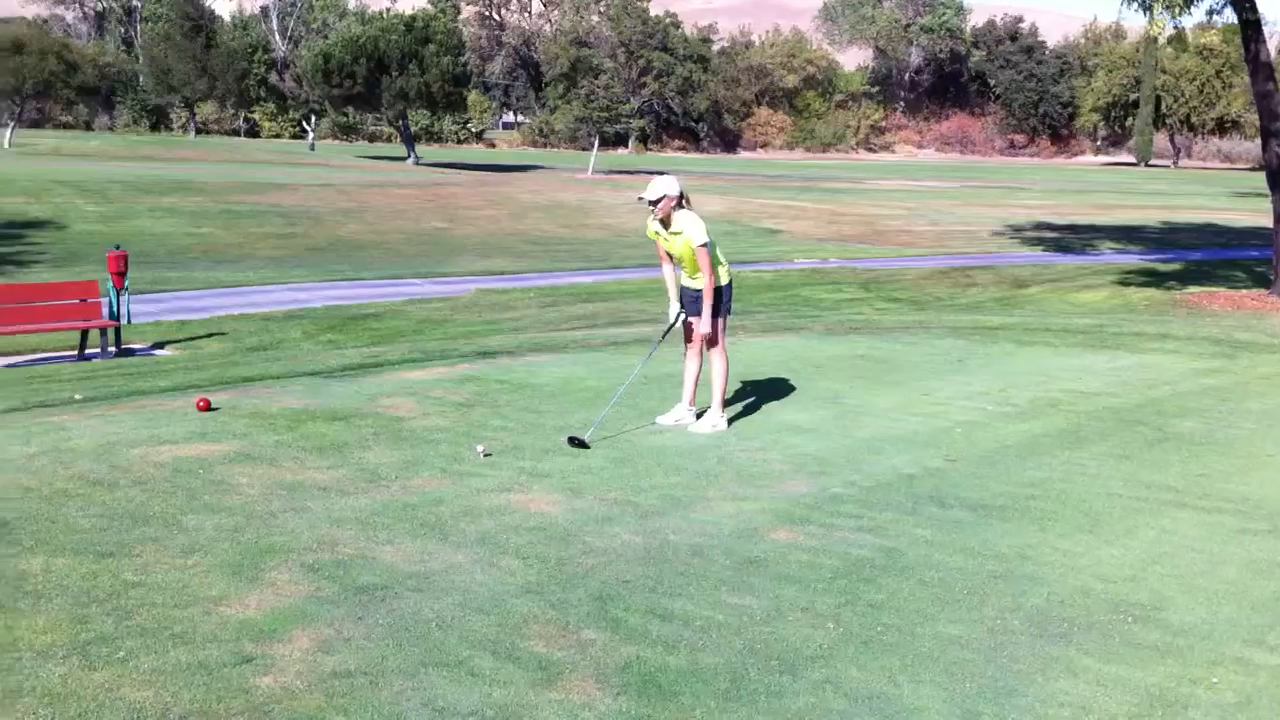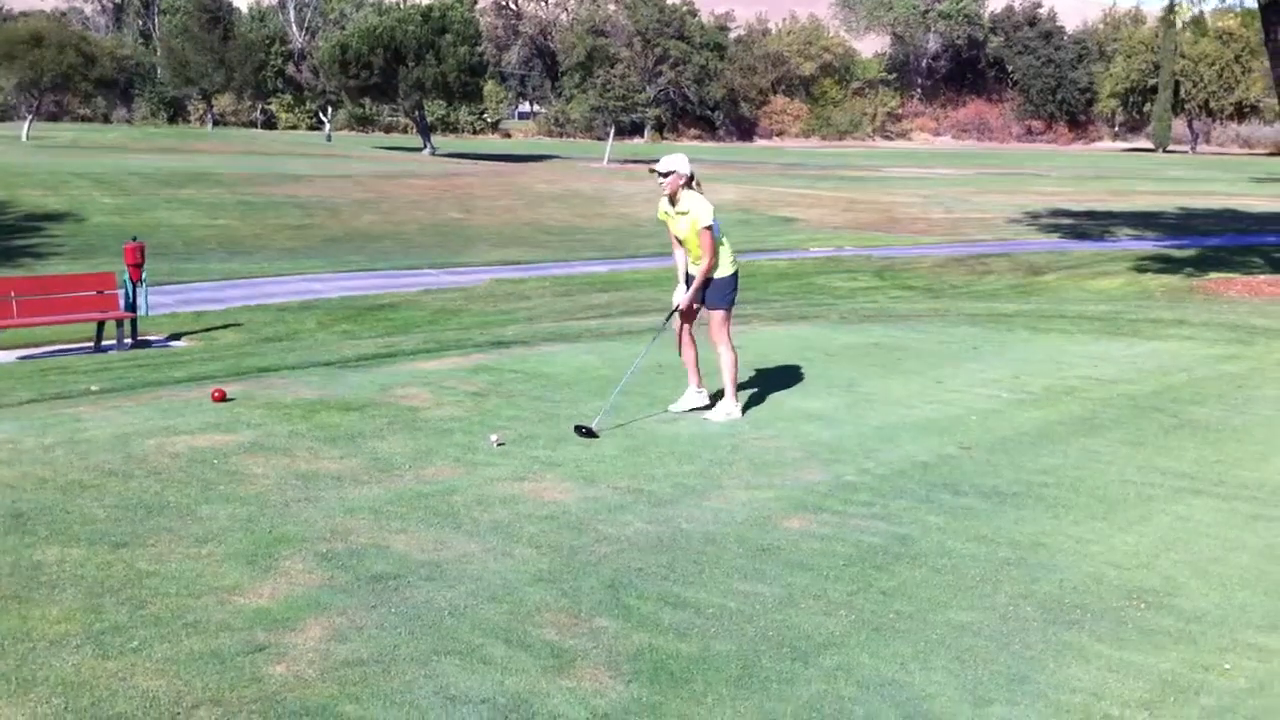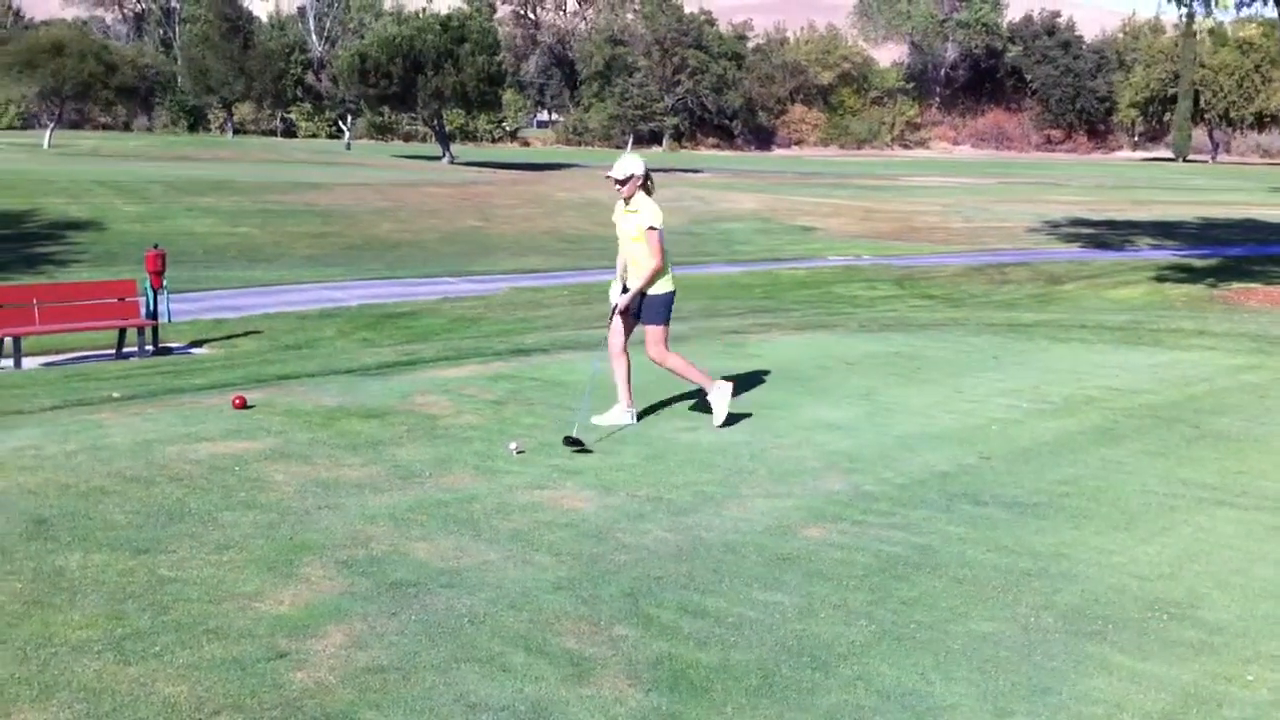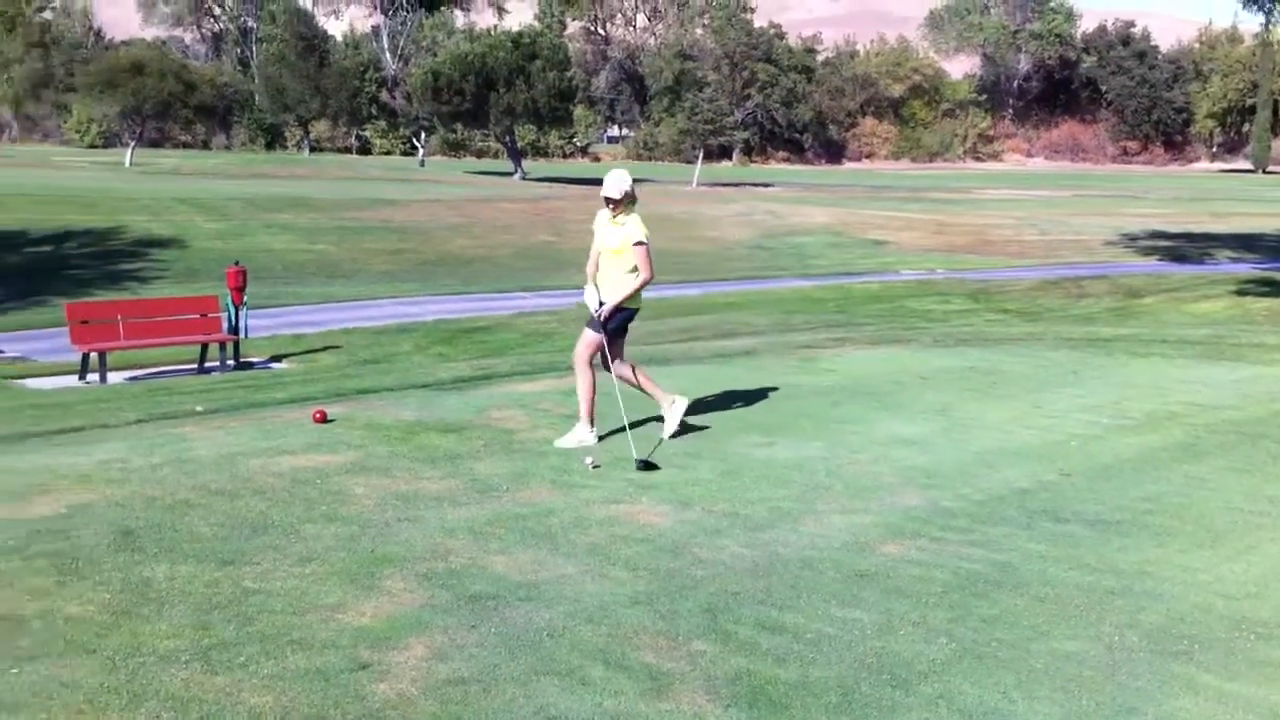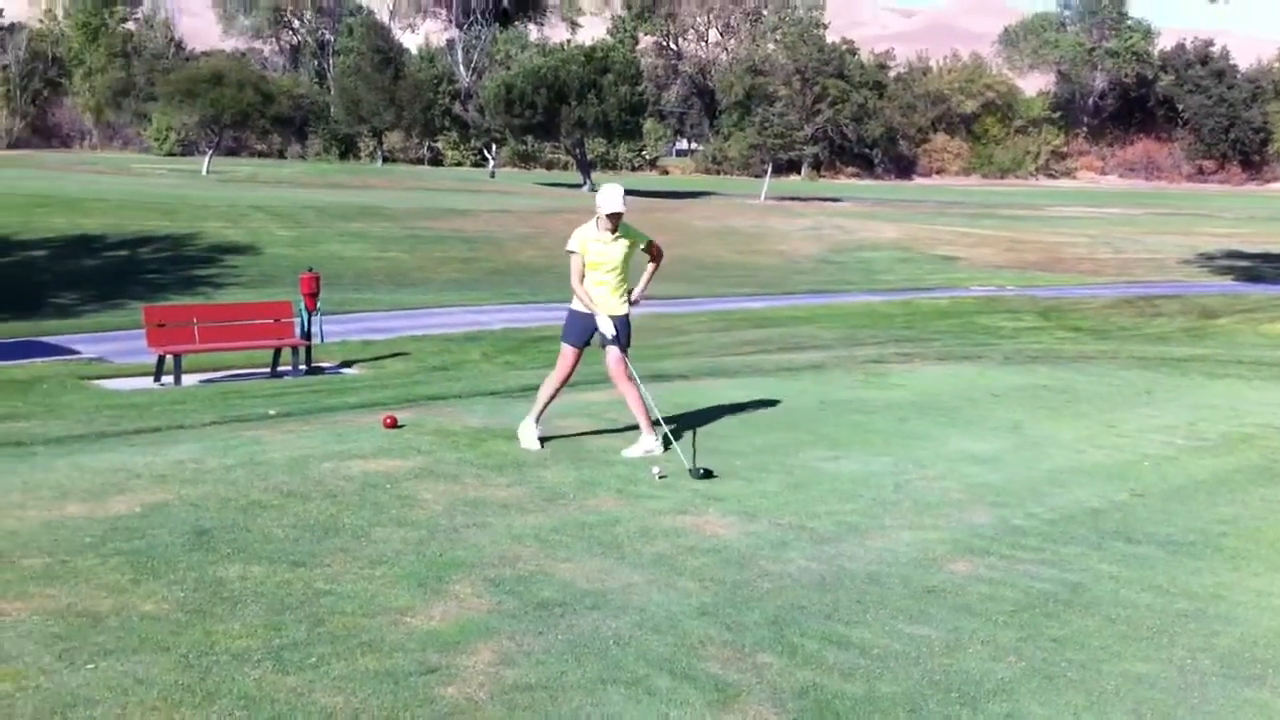
dt=0.5s
person 1, frame 1
left shoulder: (692, 226)
right shoulder: (655, 224)
left elbow: (709, 275)
right elbow: (667, 263)
left wrist: (706, 317)
right wrist: (673, 301)
left hip: (715, 284)
right hip: (689, 284)
left knee: (714, 346)
right knee: (692, 345)
left ankle: (717, 414)
right ankle: (686, 408)
person 1, frame 2
left shoulder: (699, 208)
right shoulder: (665, 205)
left elbow: (710, 258)
right elbow: (678, 247)
left wrist: (690, 293)
right wrist: (680, 283)
left hip: (720, 274)
right hip: (695, 272)
left knee: (719, 337)
right knee: (682, 329)
left ankle: (731, 402)
right ankle: (698, 392)
person 1, frame 3
left shoulder: (648, 211)
right shoulder: (621, 208)
left elbow: (657, 263)
left wrist: (631, 295)
right wrist: (618, 283)
left hip: (656, 290)
right hip: (636, 286)
left knee: (657, 353)
right knee: (615, 342)
left ankle: (715, 389)
right ankle: (624, 408)
person 1, frame 4
left shoulder: (634, 227)
right shoulder: (602, 217)
left elbow: (646, 275)
right elbow: (593, 258)
left wrist: (613, 303)
right wrist: (590, 286)
left hip: (621, 303)
right hip: (604, 300)
left knee: (581, 357)
right knee: (615, 363)
left ankle: (585, 428)
right ankle: (670, 402)
person 1, frame 5
left shoulder: (630, 235)
right shoulder: (581, 236)
left elbow: (656, 254)
right elbow: (576, 283)
left wrist: (641, 287)
right wrist: (598, 314)
left hip: (616, 313)
right hip: (583, 310)
left knee: (619, 373)
right knee: (562, 372)
left ankle: (649, 437)
right ankle: (531, 423)
